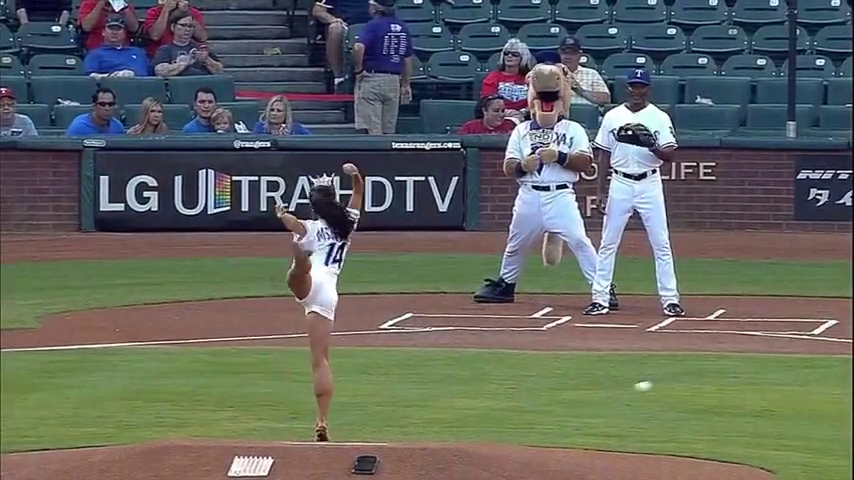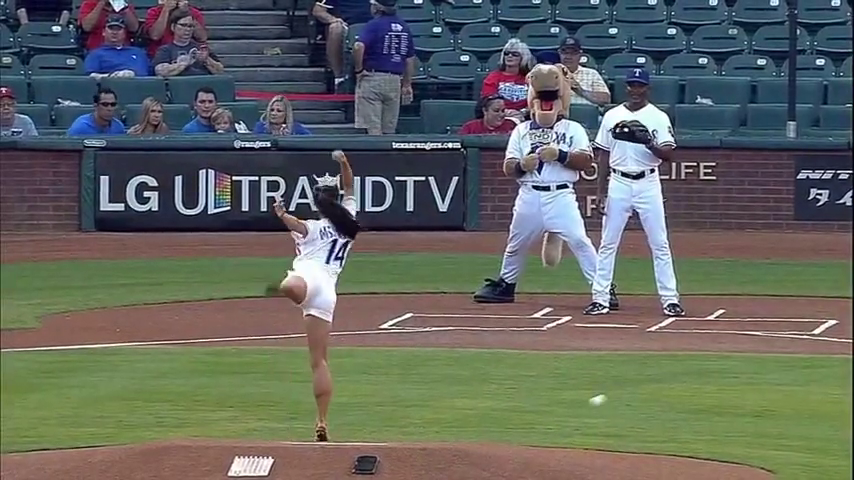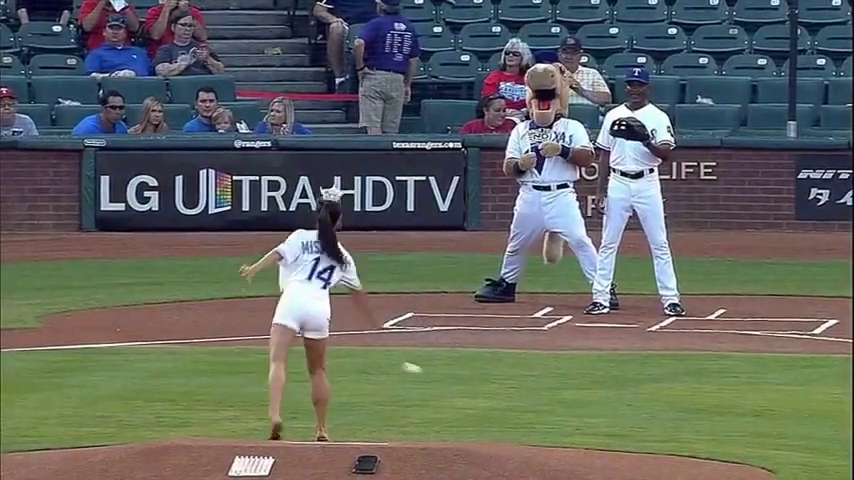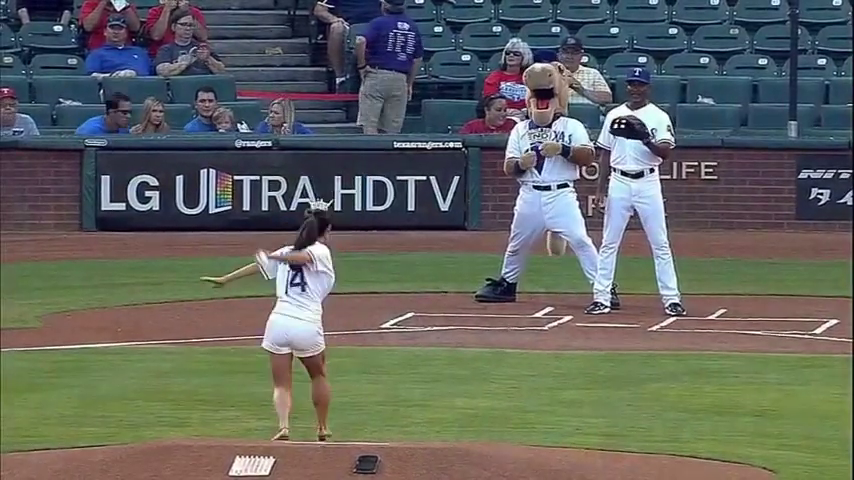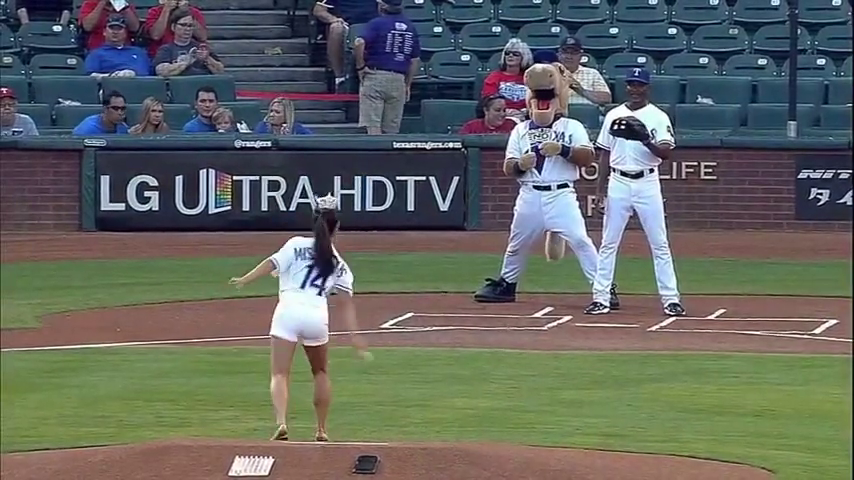
dt=0.2s
person 1, frame 1
left shoulder: (310, 229)
right shoulder: (346, 224)
left elbow: (296, 224)
right elbow: (358, 194)
left wrist: (284, 215)
right wrist: (355, 174)
left hip: (308, 283)
right hip: (328, 294)
right knee: (320, 361)
right ankle: (322, 423)
person 1, frame 2
left shoulder: (313, 227)
right shoulder: (346, 220)
left elbow: (296, 223)
right elbow: (349, 187)
left wrist: (282, 215)
right wrist: (344, 163)
left hip: (306, 279)
right hip: (327, 294)
right knee: (319, 361)
left ankle: (284, 288)
right ankle: (322, 423)
person 1, frame 3
left shoulder: (301, 237)
right shoulder: (342, 255)
left elbow: (277, 254)
right elbow: (358, 294)
left wrist: (253, 269)
right wrist: (372, 319)
left hip: (293, 303)
right hip: (319, 310)
left knee: (277, 362)
right knee: (317, 372)
left ankle: (275, 417)
right ankle: (321, 430)
person 1, frame 4
left shoulder: (286, 252)
right shoulder: (322, 252)
left elbow: (257, 266)
right elbow: (300, 256)
left wrist: (224, 278)
right wrist: (276, 256)
left hip: (278, 323)
right hip: (307, 327)
left knee: (282, 385)
right knee: (319, 376)
left ankle: (283, 426)
right ankle: (323, 429)
person 1, frame 5
left shoulder: (296, 244)
right shoulder: (339, 264)
left elbow: (271, 263)
right elbow: (346, 305)
left wrist: (245, 279)
right wrist: (357, 339)
left hip: (288, 312)
right hip: (316, 318)
left knee: (279, 375)
right knee: (320, 374)
left ankle: (281, 424)
right ankle: (321, 431)
person 2, frame 1
left shoulder: (660, 117)
right shoulder: (612, 116)
left elbow: (670, 156)
right elbow: (604, 156)
left wrist: (653, 147)
right wrist: (600, 190)
left hip: (649, 185)
right hip: (620, 185)
left knee: (661, 244)
right knee: (608, 244)
left ankle: (670, 299)
right ankle: (600, 299)
person 2, frame 2
left shoulder: (659, 117)
right shoulder: (612, 116)
left elbow: (669, 155)
right elbow: (604, 155)
left wrist: (650, 144)
right wrist: (600, 190)
left hip: (648, 185)
right hip: (618, 184)
left knee: (660, 244)
right knee: (607, 244)
left ankle: (670, 299)
right ankle: (600, 299)
person 2, frame 3
left shoulder: (659, 117)
right shoulder: (613, 116)
left elbow: (667, 154)
right elbow: (605, 155)
left wrist: (647, 142)
right wrist: (600, 190)
left hip: (647, 184)
right hip: (618, 184)
left knee: (659, 244)
right knee: (608, 243)
left ankle: (670, 299)
right ankle: (600, 298)
person 2, frame 4
left shoulder: (659, 116)
right shoulder: (614, 115)
left elbow: (666, 152)
right elbow: (606, 154)
left wrist: (646, 140)
right wrist: (600, 188)
left hip: (647, 183)
right hip: (618, 183)
left knee: (660, 244)
right knee: (609, 243)
left ankle: (671, 298)
right ankle: (601, 298)
person 2, frame 5
left shoulder: (659, 117)
right shoulder: (613, 115)
left elbow: (666, 153)
right elbow: (605, 154)
left wrist: (647, 141)
right wrist: (600, 189)
left hip: (647, 184)
right hip: (618, 184)
left knee: (659, 244)
right knee: (608, 243)
left ankle: (670, 298)
right ankle: (600, 298)
person 3, frame 1
left shoulder: (573, 128)
right shoulder: (521, 130)
left elbow: (586, 162)
right elbow: (508, 168)
left wrist: (559, 156)
right wrist: (522, 165)
left hip: (560, 196)
right hip: (528, 196)
left knee: (578, 241)
right knee: (516, 244)
right ankle: (504, 285)
person 3, frame 2
left shoulder: (573, 128)
right shoulder: (521, 130)
left elbow: (586, 161)
right elbow: (508, 167)
left wrist: (560, 154)
right wrist: (521, 165)
left hip: (560, 196)
right hip: (529, 196)
left knee: (578, 240)
right knee: (516, 243)
left ankle: (604, 289)
right ankle: (504, 285)
person 3, frame 3
left shoulder: (572, 126)
right shoulder: (521, 129)
left elbow: (587, 157)
right elbow: (508, 167)
left wrist: (562, 150)
right wrist: (520, 164)
left hip: (561, 196)
right hip: (529, 196)
left knee: (579, 240)
right knee: (517, 243)
right ankle: (505, 285)
person 3, frame 4
left shoulder: (572, 126)
right shoulder: (520, 129)
left elbow: (588, 156)
right elbow: (508, 167)
left wrist: (563, 149)
right wrist: (520, 164)
left hip: (561, 195)
right hip: (529, 196)
left knee: (579, 240)
right knee: (517, 243)
left ankle: (605, 289)
right ankle: (506, 285)
person 3, frame 5
left shoulder: (572, 126)
right shoulder: (521, 130)
left elbow: (588, 157)
right elbow: (508, 167)
left wrist: (562, 150)
right wrist: (520, 165)
left hip: (560, 195)
right hip: (529, 196)
left knee: (580, 240)
right knee: (517, 244)
left ankle: (604, 289)
right ankle: (505, 285)
person 4, frame 1
left shoulder: (374, 25)
right shoulder: (403, 27)
left elbow: (358, 47)
right elbow: (408, 59)
left wrist: (358, 70)
right wrist: (405, 84)
left hip: (372, 79)
right hip: (393, 81)
left knee: (374, 128)
right knee: (388, 131)
person 4, frame 2
left shoulder: (374, 25)
right shoulder: (404, 27)
left elbow: (358, 47)
right elbow: (410, 59)
left wrist: (358, 69)
right wrist: (407, 84)
left hip: (372, 79)
right hip: (394, 81)
left knee: (373, 128)
right knee: (389, 130)
person 4, frame 3
left shoulder: (377, 23)
right shoulder: (409, 27)
left elbow: (359, 43)
right elbow: (414, 59)
left wrist: (360, 67)
right wrist: (407, 84)
left hip: (374, 77)
right hip: (397, 80)
left knee: (373, 126)
right knee: (391, 130)
person 4, frame 4
left shoulder: (379, 22)
right shoulder: (413, 27)
left elbow: (360, 41)
right elbow: (417, 59)
left wrist: (361, 65)
right wrist: (409, 84)
left hip: (377, 76)
right hip: (400, 80)
left knee: (369, 125)
right knee: (393, 129)
person 4, frame 5
left shoulder: (377, 23)
right shoulder: (410, 27)
left elbow: (359, 43)
right elbow: (415, 59)
left wrist: (360, 66)
right wrist: (407, 84)
left hip: (375, 77)
right hip: (398, 80)
left knee: (373, 125)
right knee: (391, 130)
